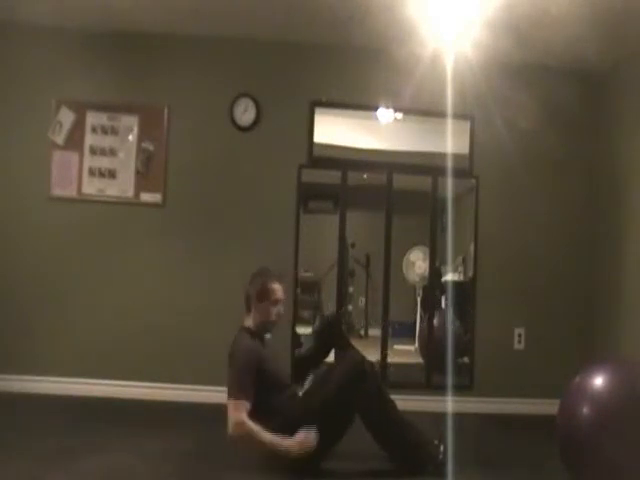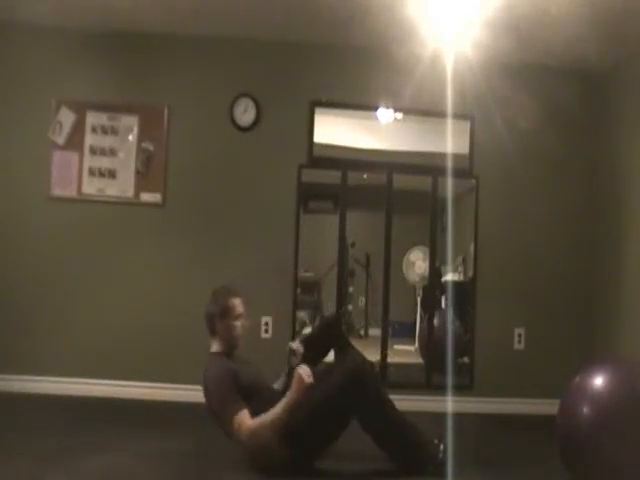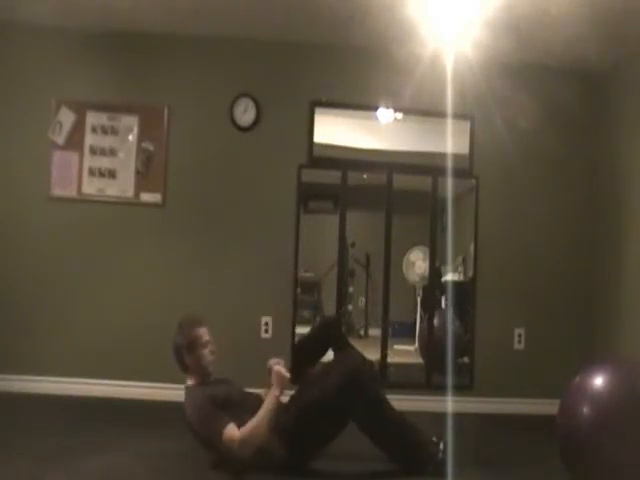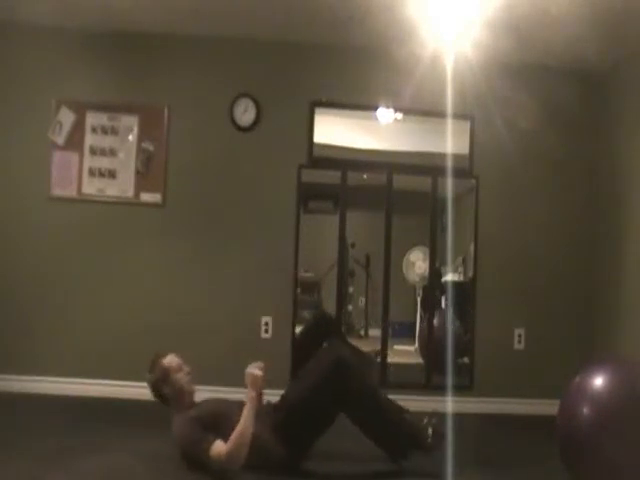
dt=0.3s
person 1, frame 1
left shoulder: (254, 342)
right shoulder: (246, 351)
right elbow: (235, 424)
right wrist: (286, 445)
left hip: (297, 421)
right hip: (298, 438)
right knee: (359, 371)
right ankle: (419, 456)
person 1, frame 2
left shoulder: (230, 361)
right shoulder: (219, 374)
right elbow: (247, 433)
left wrist: (291, 369)
right wrist: (293, 396)
left hip: (287, 430)
right hip: (288, 447)
right knee: (357, 373)
right ankle: (420, 458)
person 1, frame 3
left shoulder: (213, 385)
right shoulder: (198, 404)
right elbow: (242, 445)
left wrist: (273, 389)
right wrist: (276, 393)
left hip: (286, 425)
right hip: (287, 444)
right knee: (353, 373)
right ankle: (421, 456)
person 1, frame 4
left shoulder: (198, 411)
right shoulder: (185, 427)
right elbow: (231, 459)
left wrist: (255, 393)
right wrist: (252, 395)
left hip: (277, 421)
right hip: (281, 444)
right knee: (338, 362)
right ankle: (411, 439)
